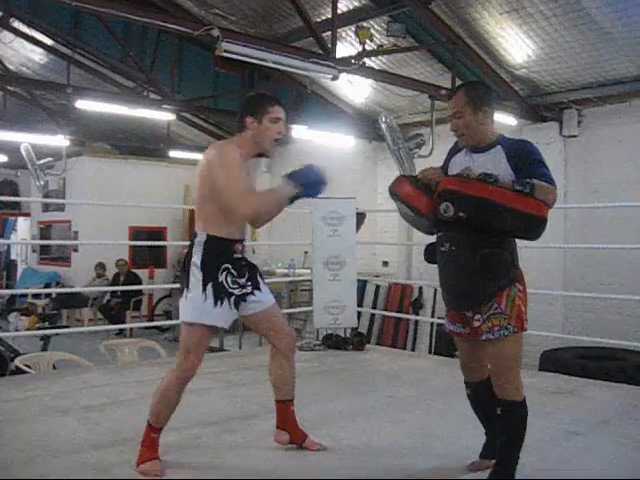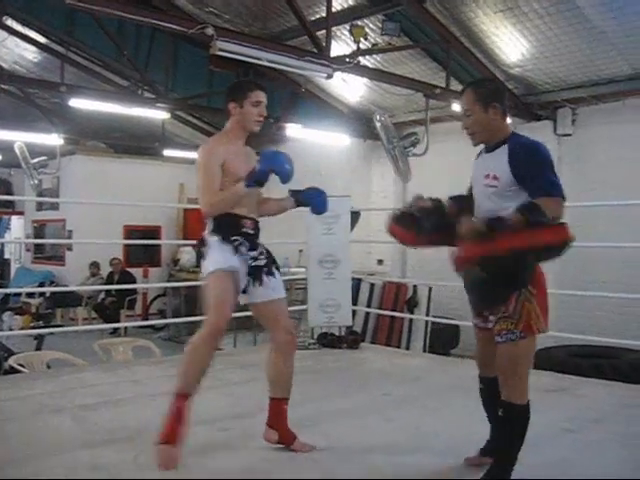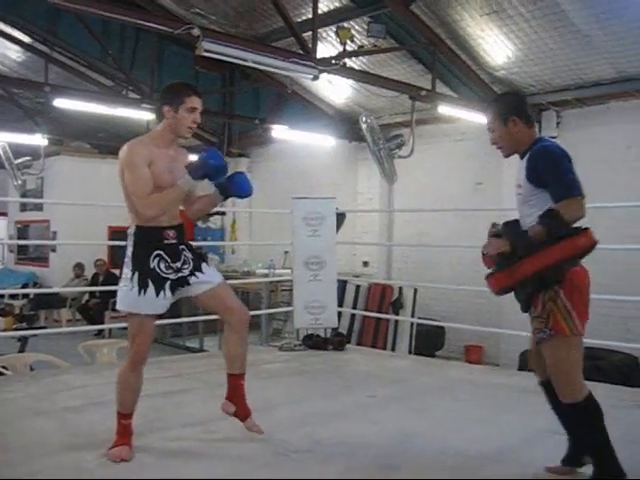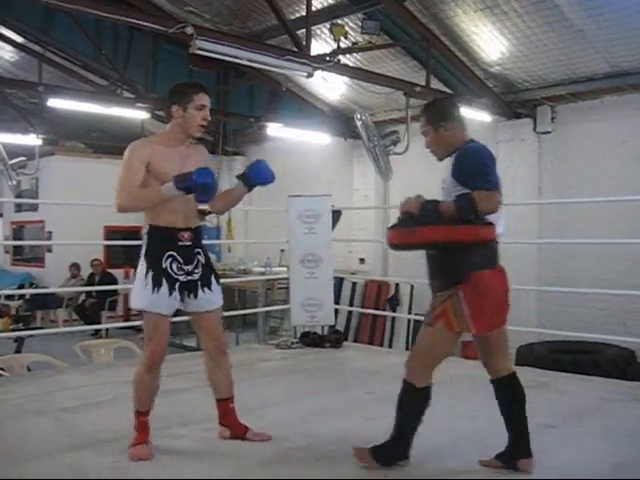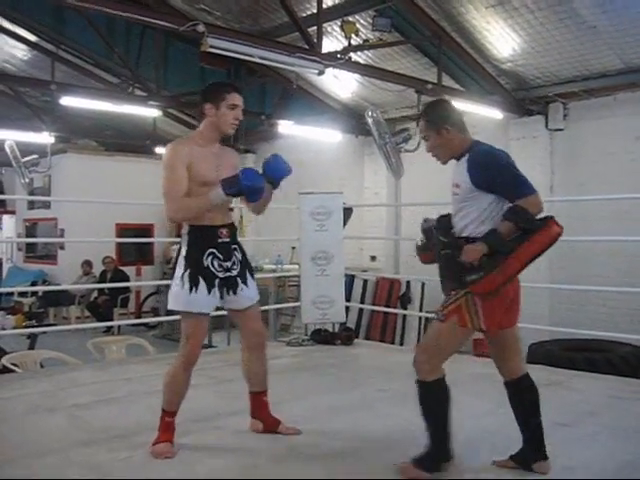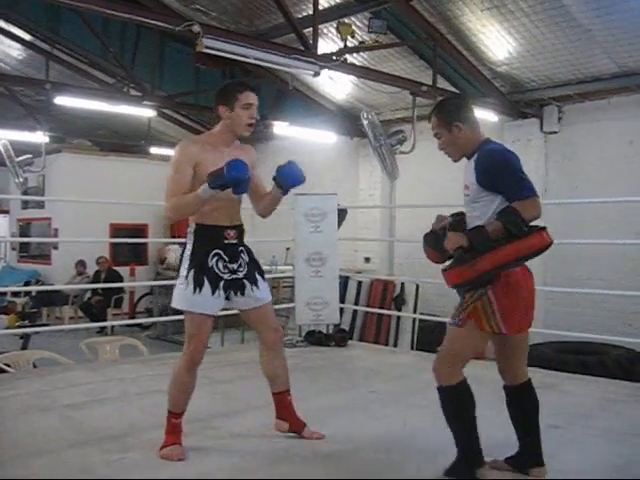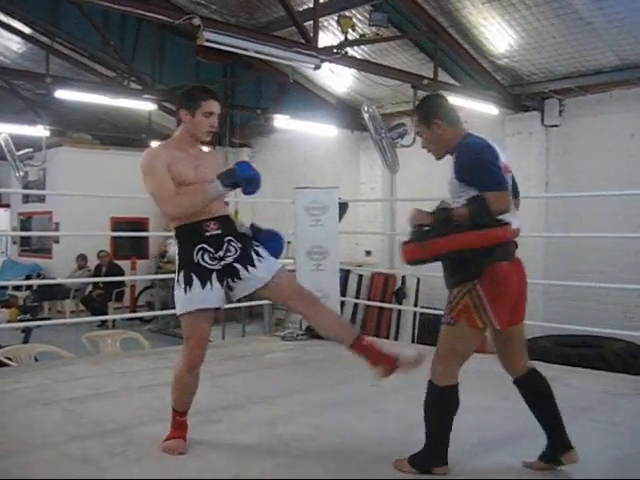
dt=0.7s
person 1, frame 1
left shoulder: (517, 151)
right shoulder: (455, 153)
left elbow: (548, 195)
left wrist: (490, 182)
right wrist: (430, 183)
left hip: (496, 278)
right hip: (456, 278)
left knee: (505, 379)
right knee: (472, 370)
right ankle: (495, 443)
person 1, frame 2
left shoulder: (528, 152)
right shoulder: (483, 156)
left elbow: (552, 209)
left wrist: (490, 227)
right wrist: (434, 207)
left hip: (514, 280)
right hip: (482, 277)
left knee: (513, 379)
right knee: (488, 367)
right ankle: (497, 441)
person 1, frame 3
left shoulder: (546, 154)
right shoulder: (534, 158)
left elbow: (572, 209)
left wrist: (514, 243)
left hip: (556, 281)
right hip: (549, 280)
left knee: (566, 383)
right knee: (550, 372)
person 1, frame 4
left shoulder: (472, 155)
right shoulder: (476, 157)
left elbow: (489, 202)
left wrist: (426, 208)
right wrist: (432, 210)
left hip: (465, 281)
right hip: (488, 273)
left knee: (418, 367)
right knee: (498, 366)
left ankle: (394, 450)
right ankle: (519, 451)
person 1, frame 5
left shoulder: (487, 159)
right shoulder: (468, 163)
left elbow: (532, 205)
left wrist: (487, 245)
right wrist: (444, 228)
left knee: (426, 360)
right knee: (511, 367)
person 1, frame 6
left shoulder: (492, 156)
right shoulder: (486, 159)
left elbow: (530, 208)
left wrist: (471, 238)
left hip: (496, 280)
right hip: (512, 276)
left knee: (446, 366)
right knee: (512, 372)
person 1, frame 7
left shoulder: (470, 150)
right shoulder: (488, 150)
left elbow: (499, 202)
left wrist: (437, 217)
right wrist: (453, 214)
left hip: (482, 273)
right hip: (506, 267)
left knee: (443, 367)
right knee: (517, 363)
left ankle: (432, 458)
right ankle: (560, 447)
person 2, frame 1
left shoulder: (247, 164)
right shoulder: (221, 155)
left elbow: (256, 217)
right elbow: (246, 211)
left wrist: (291, 194)
right wrist: (290, 184)
left hip: (238, 263)
right hip: (209, 262)
left knee: (285, 339)
right knee: (188, 365)
left ankle: (287, 428)
right ankle: (149, 446)
person 2, frame 2
left shoulder: (253, 155)
right shoulder: (213, 149)
right elbow: (209, 204)
left wrist: (297, 198)
right wrist: (251, 181)
left hip: (253, 245)
right hip: (225, 239)
left knee: (285, 335)
right knee: (217, 324)
left ankle: (277, 426)
right ankle: (173, 425)
person 2, frame 3
left shoulder: (183, 156)
right shoulder: (135, 151)
right elbow: (148, 208)
left wrist: (222, 190)
right wrist: (191, 177)
left hip: (180, 248)
right hip: (148, 252)
left knee: (239, 315)
right knee: (139, 352)
left ankle: (236, 400)
right ankle: (123, 434)
person 2, frame 4
left shoulder: (199, 155)
right shoulder: (142, 150)
left elbow: (216, 202)
right elbow: (123, 201)
left wrist: (245, 184)
right wrist: (174, 186)
left hip: (195, 251)
right hip: (160, 253)
left knee: (216, 344)
right knee: (156, 352)
left ankle: (229, 422)
right ankle: (141, 432)
person 2, frame 5
left shoulder: (230, 156)
right shoulder: (180, 151)
left elbow: (258, 208)
right elbow: (176, 211)
left wrist: (269, 183)
right wrist: (224, 190)
left hip: (231, 249)
right hip: (199, 253)
left knee: (256, 337)
right knee: (190, 351)
left ankle: (262, 416)
right ankle: (165, 430)
person 2, frame 6
left shoulder: (247, 154)
right shoulder: (190, 151)
left elbow: (263, 209)
right elbow: (172, 211)
left wrist: (282, 186)
right wrist: (211, 186)
left hip: (238, 250)
right hip: (205, 251)
left knee: (273, 336)
right knee: (195, 350)
left ankle: (286, 416)
right ankle: (172, 432)
person 2, frame 7
left shoulder: (212, 158)
right shoulder: (156, 158)
right elbow: (172, 208)
left wrist: (250, 232)
right wrist: (222, 184)
left hip: (233, 240)
right hip: (195, 252)
left knee: (304, 300)
right knee: (194, 351)
left ankle: (381, 359)
right ankle: (177, 427)
